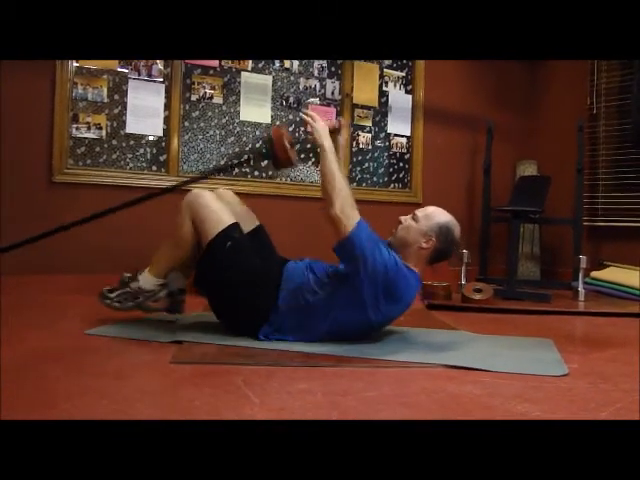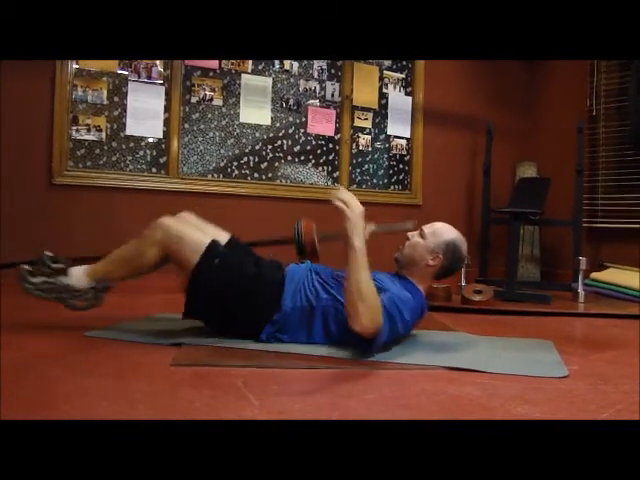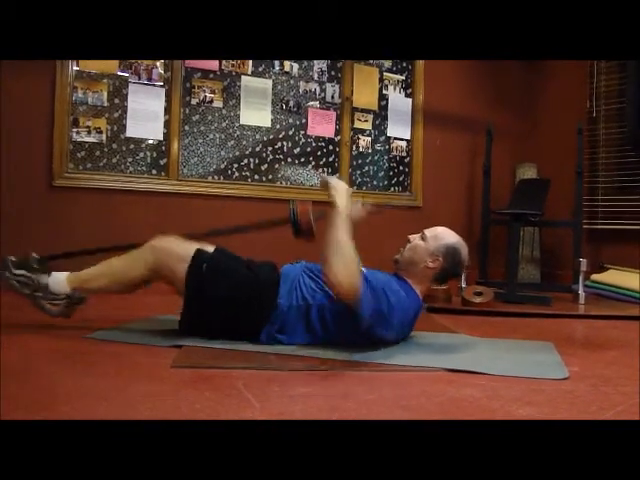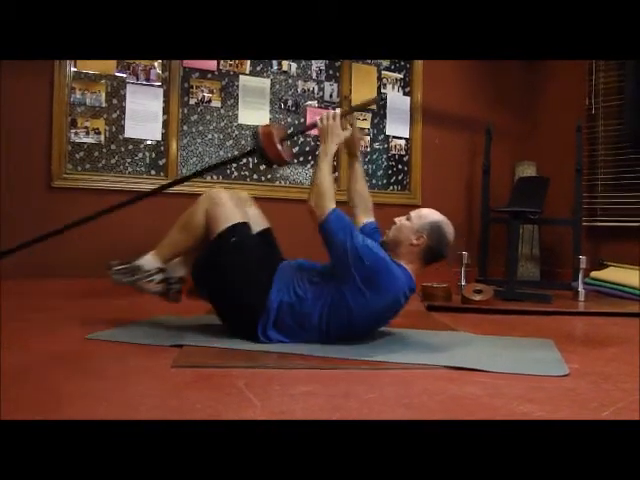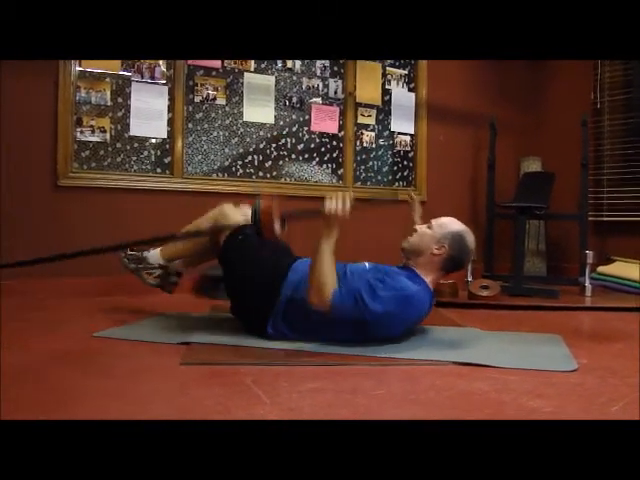
dt=0.3s
person 1, frame 1
left shoulder: (391, 277)
right shoulder: (393, 266)
left elbow: (339, 215)
right elbow: (347, 214)
left wrist: (325, 145)
right wrist: (338, 154)
left hip: (262, 310)
right hip: (278, 283)
left knee: (197, 202)
right knee: (221, 197)
left ankle: (148, 285)
right ankle: (159, 283)
person 1, frame 2
left shoulder: (399, 304)
right shoulder: (399, 286)
left elbow: (362, 324)
left wrist: (355, 240)
right wrist: (358, 248)
left hip: (265, 308)
right hip: (276, 283)
left knee: (164, 231)
right knee: (183, 222)
left ankle: (80, 281)
right ankle: (84, 275)
person 1, frame 3
left shoulder: (393, 304)
right shoulder: (399, 291)
left elbow: (340, 282)
left wrist: (341, 209)
right wrist: (348, 223)
left hip: (264, 312)
right hip: (273, 286)
left knee: (158, 252)
right knee: (169, 245)
left ankle: (59, 286)
right ankle: (65, 284)
person 1, frame 4
left shoulder: (377, 270)
right shoulder: (393, 275)
left elbow: (320, 208)
right elbow: (362, 218)
left wrist: (329, 147)
right wrist: (354, 158)
left hip: (260, 310)
right hip: (276, 288)
left knee: (215, 201)
right knee: (235, 202)
left ankle: (152, 267)
right ankle: (176, 272)
person 1, frame 5
left shoulder: (397, 296)
right shoulder: (415, 289)
left elbow: (319, 298)
left wrist: (329, 233)
right wrist: (415, 224)
left hip: (274, 303)
right hip: (289, 282)
left knee: (226, 214)
right knee: (244, 215)
left ankle: (156, 261)
right ankle: (174, 264)
